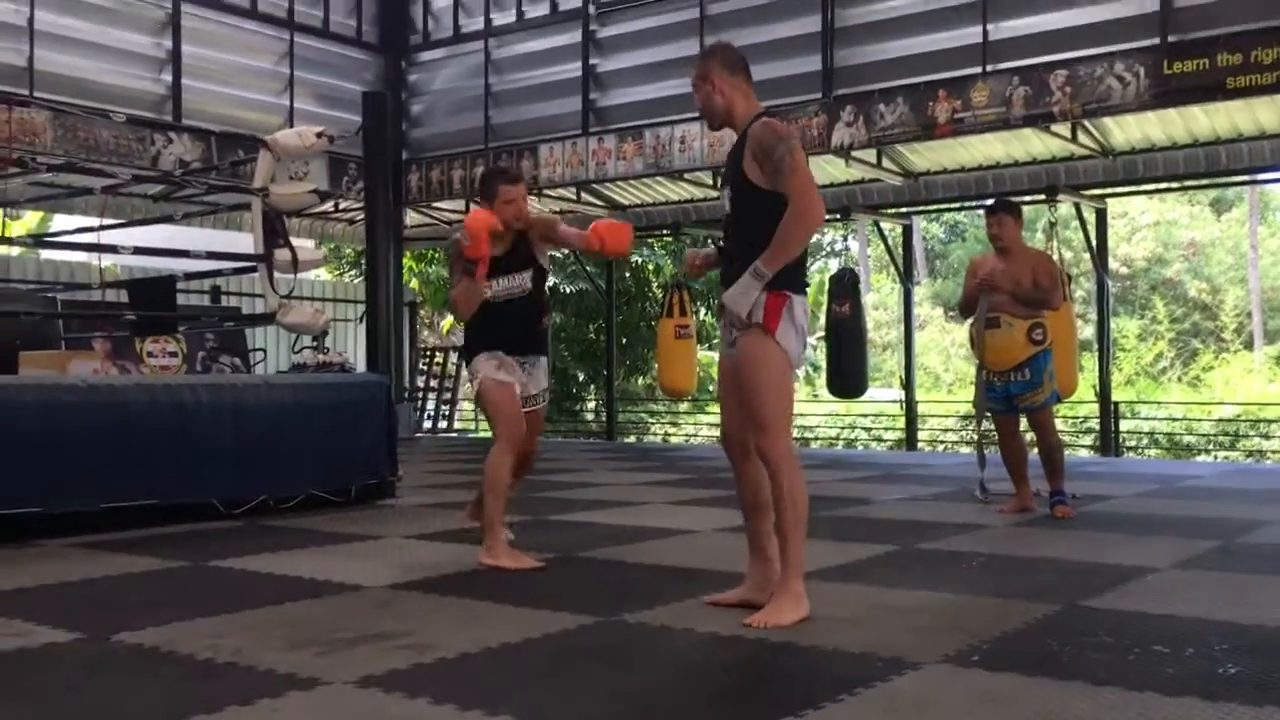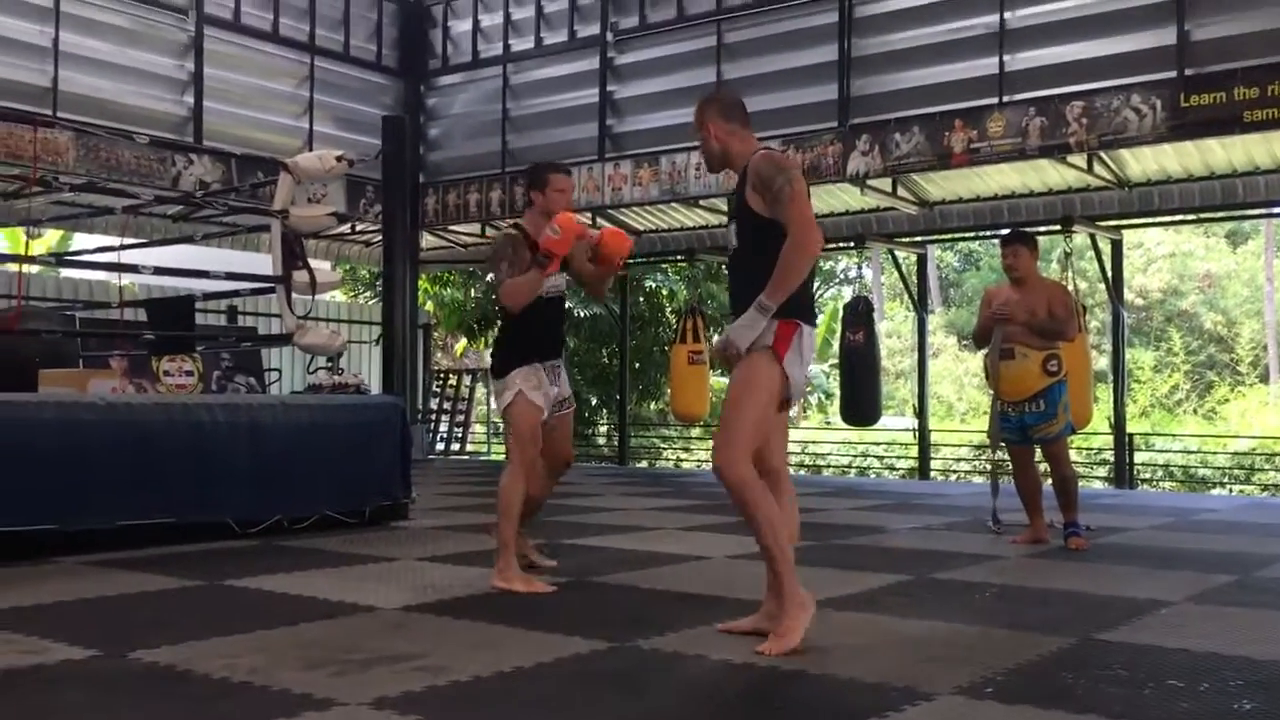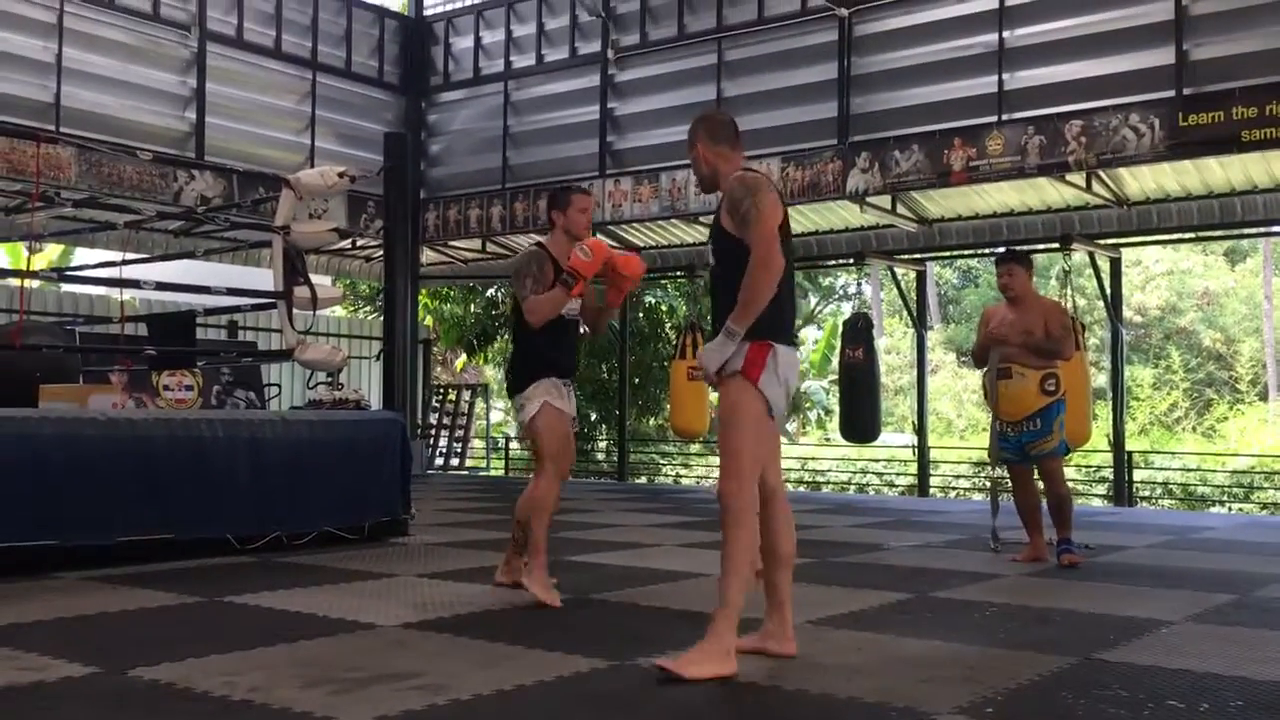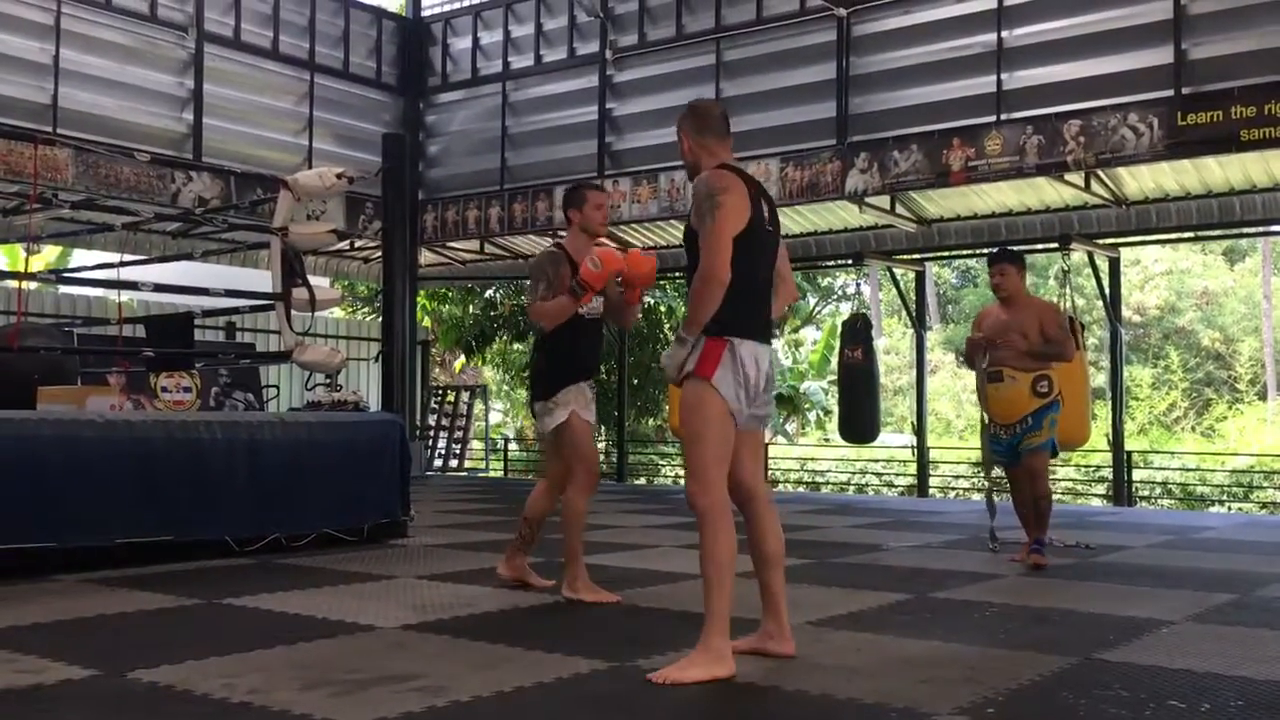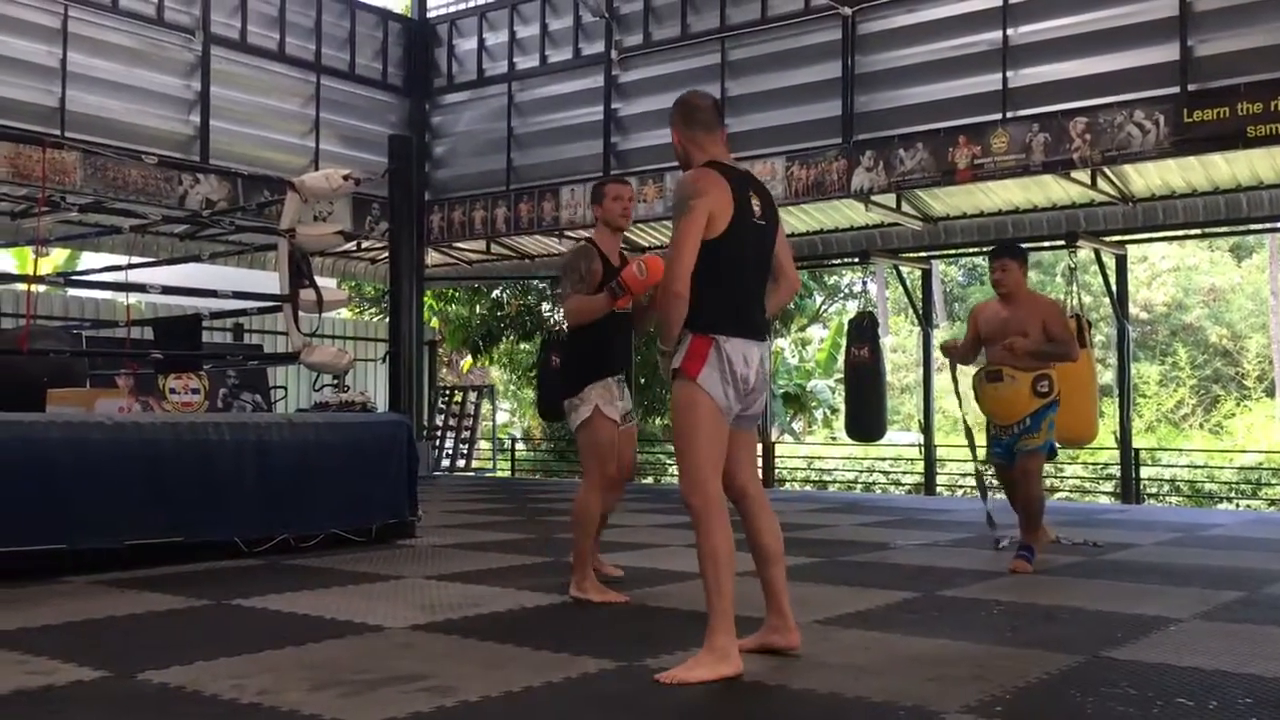
dt=0.3s
person 1, frame 1
left shoulder: (769, 134)
right shoulder: (744, 144)
left elbow: (809, 212)
left wrist: (753, 278)
right wrist: (716, 260)
left hip: (769, 306)
right hip: (746, 309)
left knee: (771, 445)
right knee: (738, 442)
left ankle: (792, 589)
right ankle: (761, 576)
person 1, frame 2
left shoulder: (768, 166)
right shoulder: (749, 182)
left elbow: (808, 240)
left wrist: (756, 314)
right wrist: (738, 331)
left hip: (778, 334)
right hip: (762, 336)
left knee: (732, 462)
right knee: (768, 471)
left ankle: (793, 595)
right ankle: (777, 606)
person 1, frame 3
left shoulder: (746, 187)
right shoulder: (750, 196)
left elbow: (770, 265)
left wrist: (728, 337)
left hip: (757, 354)
right hip: (762, 355)
left knee: (737, 494)
right knee: (767, 491)
left ankle: (721, 643)
right ankle: (778, 627)
person 1, frame 4
left shoulder: (713, 185)
right shoulder: (756, 193)
left elbow: (715, 272)
right elbow: (785, 288)
left wrist: (682, 342)
left hip: (721, 351)
right hip: (753, 351)
left knee: (707, 497)
right knee: (751, 491)
left ankle: (714, 648)
right ankle: (775, 628)
person 1, frame 5
left shoulder: (698, 185)
right shoulder: (758, 192)
left elbow: (677, 284)
right elbow: (787, 280)
left wrist: (666, 345)
left hip: (710, 350)
right hip: (752, 352)
left knee: (703, 496)
right knee: (744, 489)
left ankle: (720, 648)
right ankle: (780, 623)
person 2, frame 1
left shoulder: (537, 230)
right shoulder: (463, 245)
left elbow: (586, 242)
right elbow: (463, 310)
left wrist: (605, 237)
right wrist: (476, 261)
left hip: (532, 355)
right hip: (489, 353)
left knee: (525, 447)
right knee: (512, 436)
left ankle: (482, 505)
right ankle: (494, 547)
person 2, frame 2
left shoulder: (565, 242)
right shoulder: (509, 242)
left elbow: (596, 289)
right elbow: (511, 300)
left wrist: (608, 262)
right wrist: (546, 257)
left hip: (552, 363)
right hip: (518, 365)
left knee: (559, 458)
right knee: (524, 459)
left ankle: (516, 534)
right ankle: (505, 567)
person 2, frame 3
left shoulder: (581, 265)
right shoulder: (534, 259)
left elbow: (599, 323)
right elbow: (535, 314)
left wrist: (619, 289)
right wrist: (573, 277)
left hip: (561, 380)
right hip: (534, 379)
left knee: (549, 473)
right knee: (557, 465)
left ankle: (513, 563)
right ankle: (536, 566)
person 2, frame 4
left shoulder: (597, 266)
right shoulder: (552, 261)
left elbow: (625, 319)
right elbow: (542, 318)
right wrist: (582, 286)
left hip: (579, 383)
right hip: (558, 384)
left knee: (558, 479)
right knee: (586, 473)
left ankle: (515, 559)
right ankle: (575, 577)
person 2, frame 5
left shoulder: (623, 260)
right shoulder: (584, 256)
right elbow: (573, 313)
left wrist: (654, 301)
right wrist: (619, 288)
left hip: (615, 378)
right hip: (589, 380)
left knee: (622, 471)
right knee: (600, 475)
left ankle: (590, 552)
right ankle: (582, 578)
person 3, frame 1
left shoulder: (1038, 260)
right shoulder: (978, 264)
left elbow: (1054, 299)
right elbow: (964, 311)
left wrist: (1011, 288)
right wrist: (973, 294)
left hip: (1029, 354)
right hip: (992, 358)
left knee: (1043, 424)
right knee: (1005, 429)
left ankle: (1058, 494)
right ankle: (1022, 494)
person 3, frame 2
left shoulder: (1053, 290)
right shoulder: (993, 294)
left elbow: (1069, 330)
right elbow: (978, 341)
left wrist: (1025, 319)
right wrist: (988, 324)
left hip: (1043, 385)
right hip: (1007, 389)
left knee: (1057, 455)
right knee: (1020, 459)
left ankle: (1072, 526)
right ankle: (1036, 525)
person 3, frame 3
left shoulder: (1049, 309)
right shoulder: (991, 315)
left elbow: (1066, 349)
right elbow: (978, 361)
left wrist: (1020, 340)
right wrist: (984, 344)
left hip: (1043, 403)
right hip: (1006, 407)
left knee: (1051, 473)
right knee: (1019, 477)
left ankle: (1065, 542)
right ankle: (1036, 543)
person 3, frame 4
left shoulder: (1044, 310)
right shoulder: (984, 316)
left elbow: (1067, 351)
right elbow: (974, 364)
left wrist: (1026, 347)
right wrist: (972, 349)
left hip: (1037, 403)
right hip: (1000, 408)
left knee: (1035, 470)
right knee: (1015, 477)
left ankle: (1039, 543)
right ankle: (1032, 541)
person 3, frame 5
left shoulder: (1045, 307)
right shoulder: (981, 312)
left elbow: (1071, 351)
right elbow: (970, 352)
left wrist: (1030, 347)
right wrist: (953, 350)
left hip: (1035, 404)
right hip: (998, 407)
left knee: (1028, 472)
right knee: (1008, 478)
left ankle: (1026, 547)
right ankle: (1038, 529)
